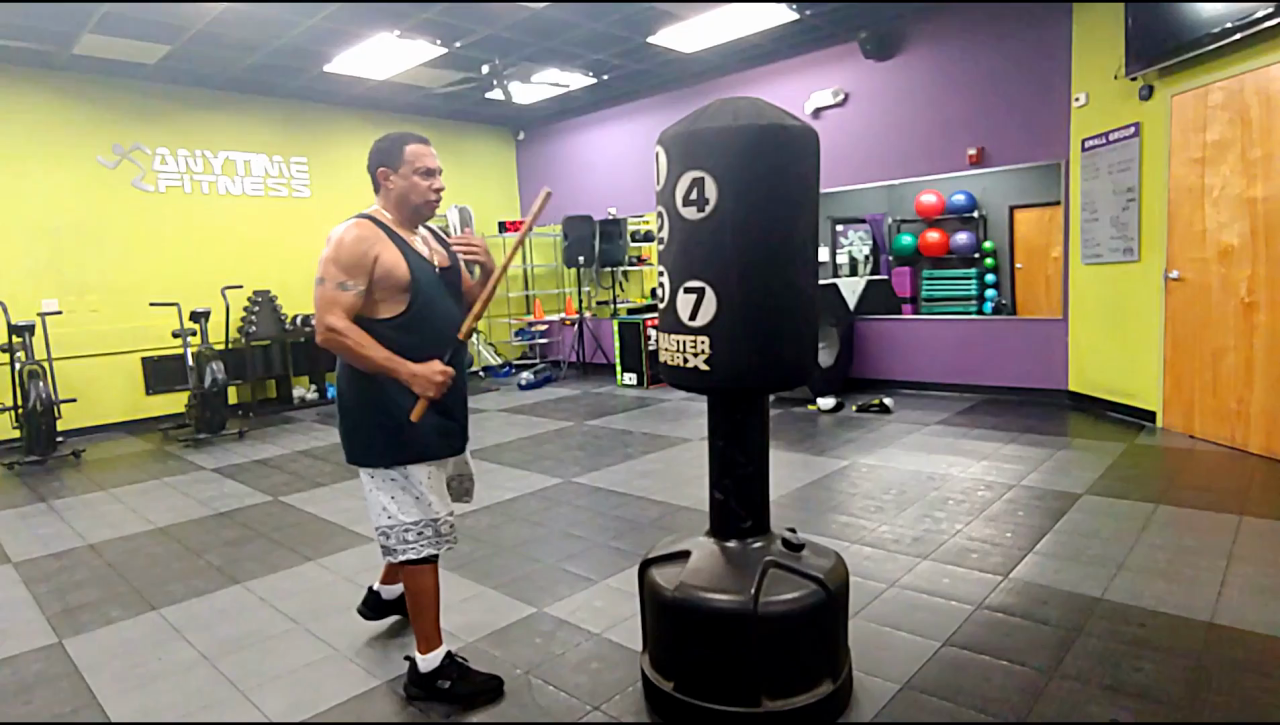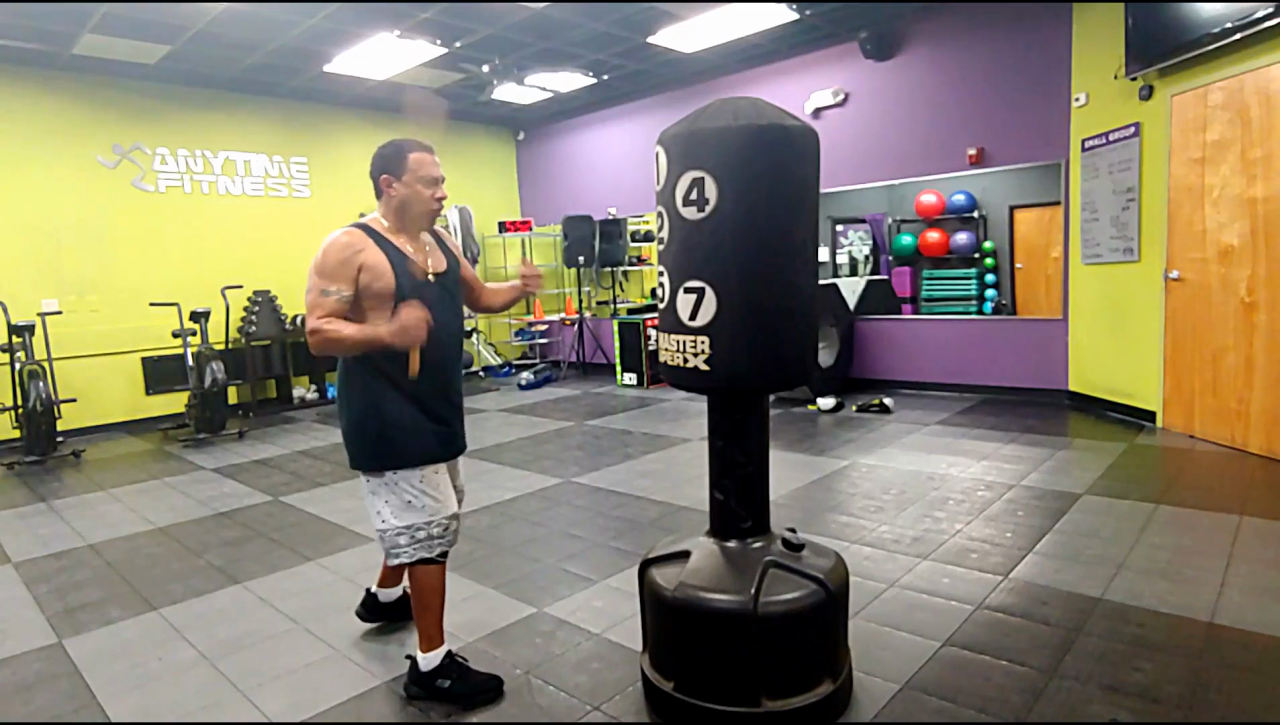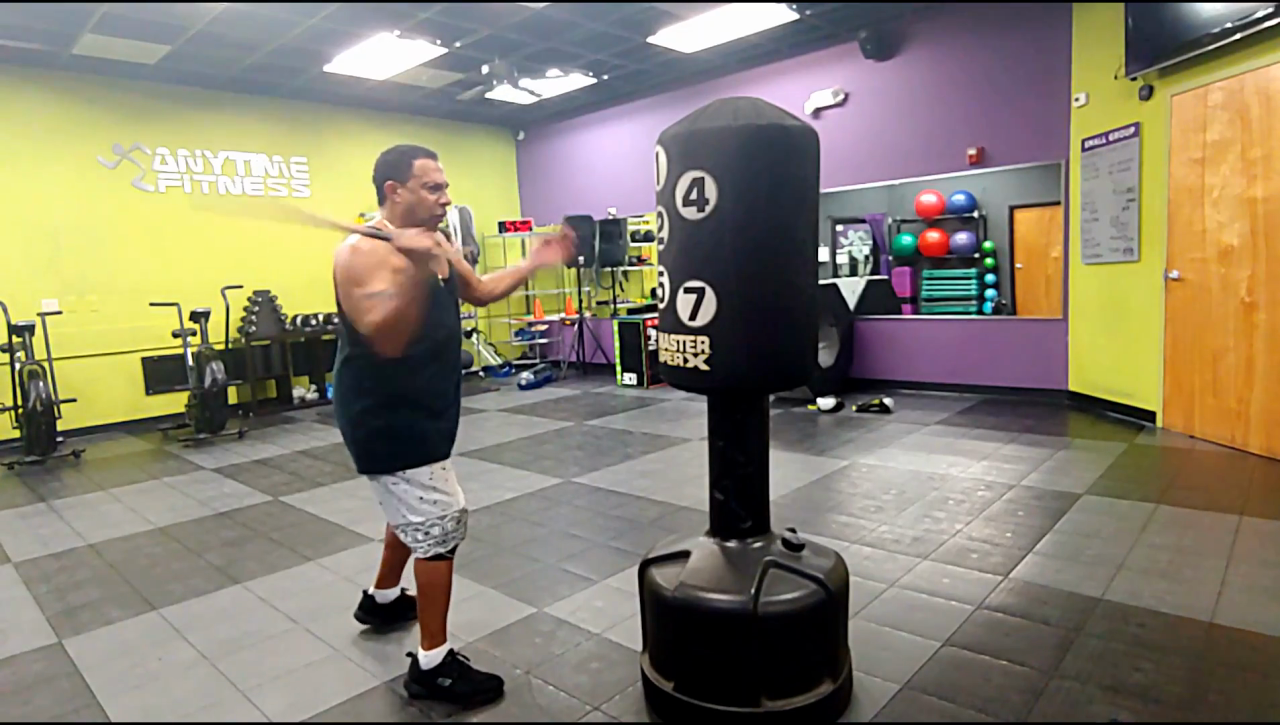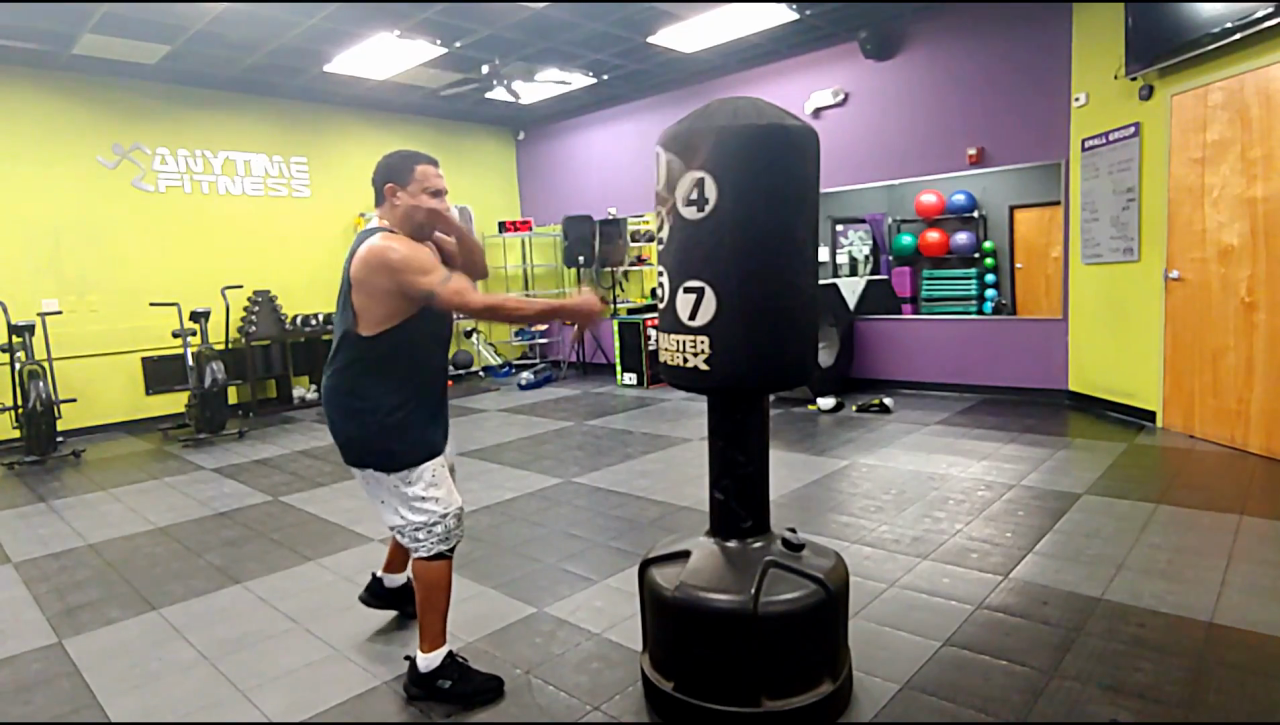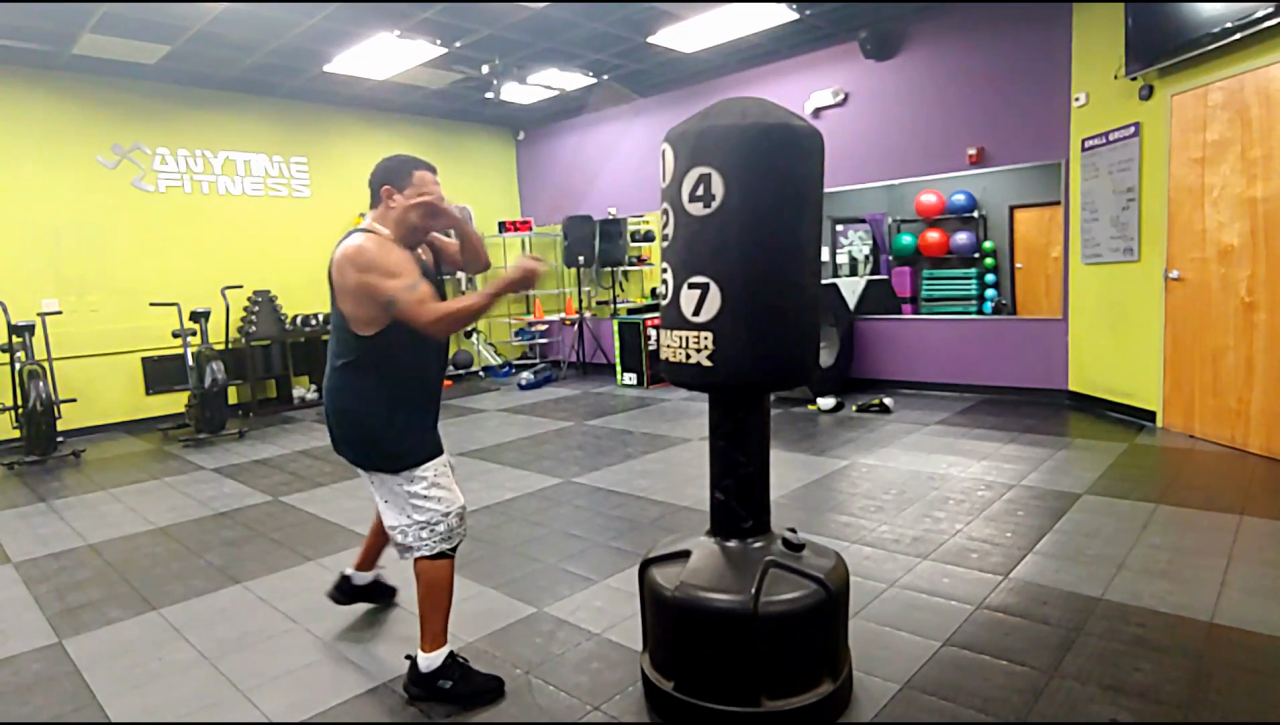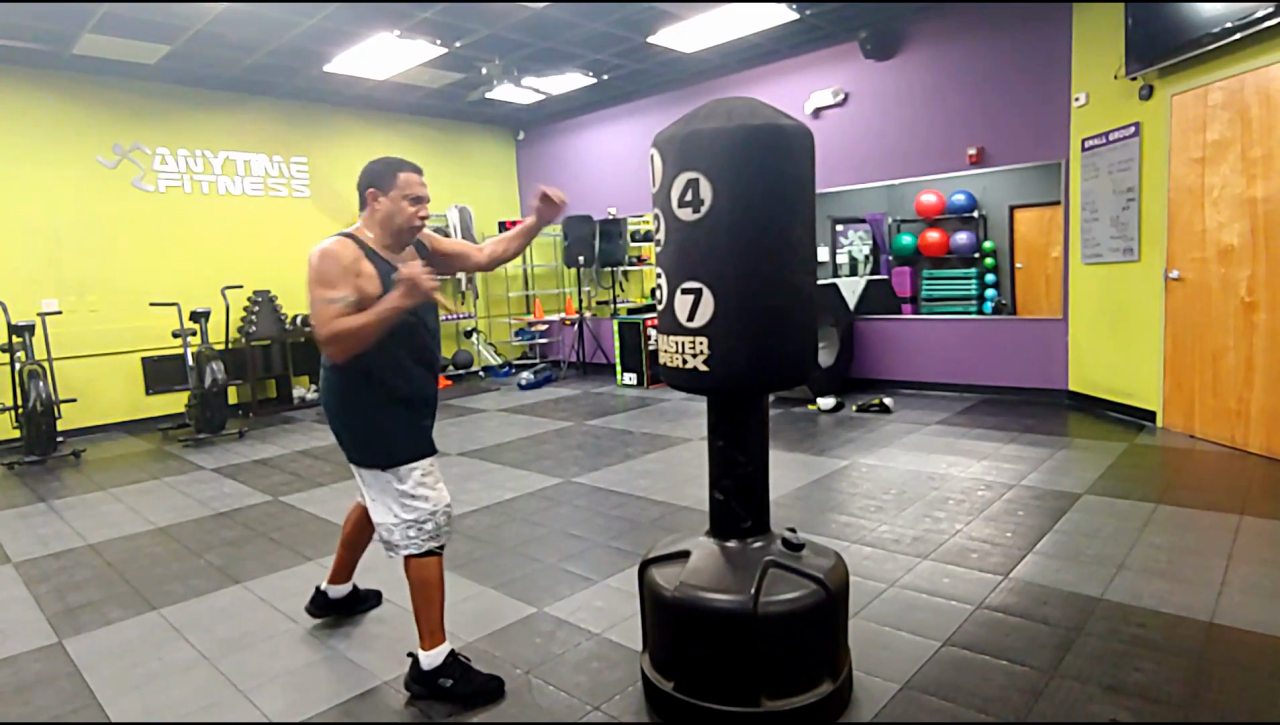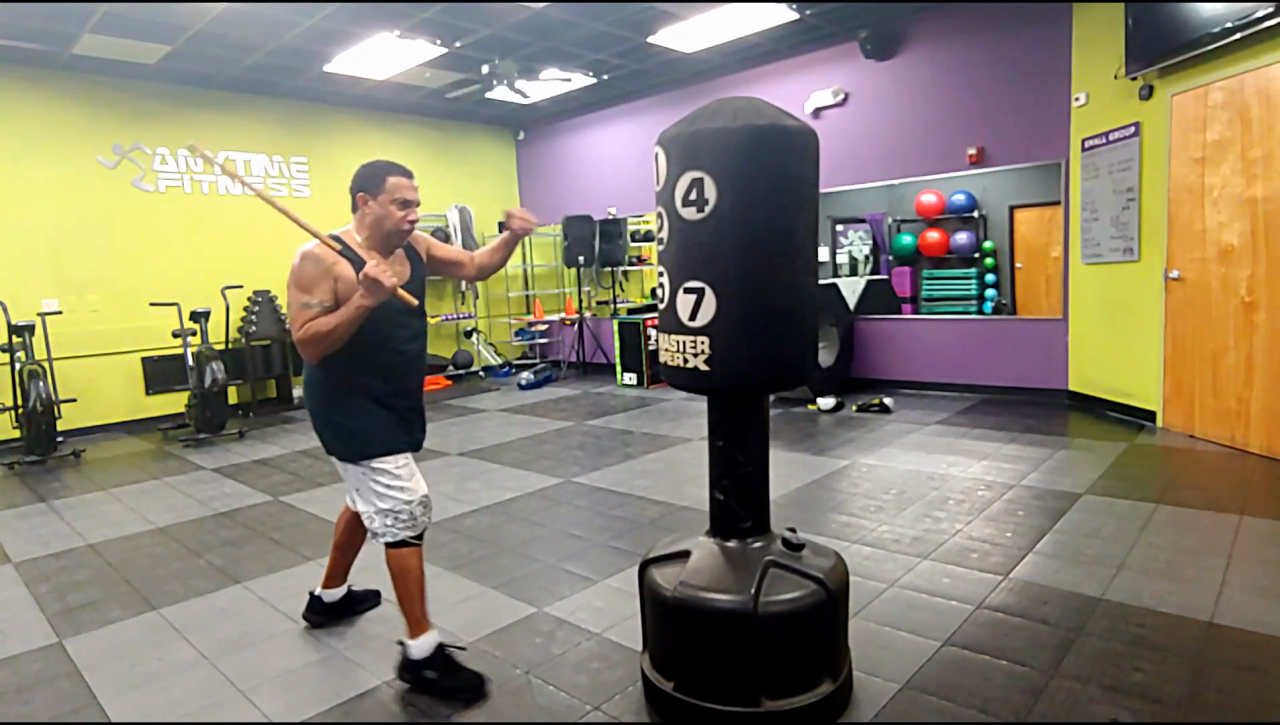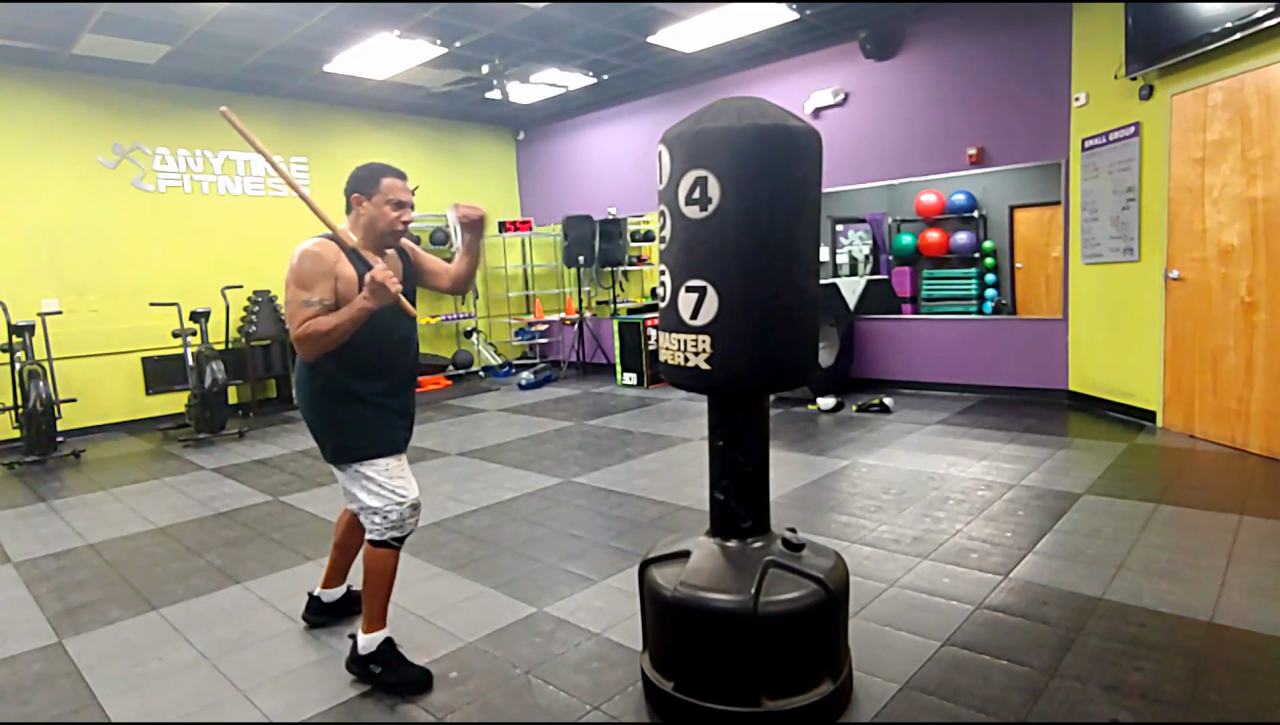
dt=0.1s
person 1, frame 1
left shoulder: (432, 237)
right shoulder: (356, 241)
left elbow: (462, 306)
right elbow: (331, 329)
left wrist: (485, 271)
right wrist: (409, 372)
left hip: (435, 407)
right hip: (387, 412)
left knee: (423, 515)
right knee: (422, 528)
left ankle: (389, 591)
right ankle: (430, 667)
person 1, frame 2
left shoulder: (439, 242)
right shoulder: (349, 248)
left elbow: (480, 299)
right elbow: (318, 333)
left wrist: (520, 287)
right wrist: (387, 335)
left hip: (432, 408)
right hip: (388, 418)
left knee: (423, 516)
right knee: (425, 528)
left ankle: (384, 595)
right ankle: (432, 666)
person 1, frame 3
left shoulder: (428, 243)
right shoulder: (368, 254)
left elbow: (477, 287)
right elbow: (389, 342)
left wrist: (536, 262)
right wrist: (413, 274)
left hip: (417, 410)
right hip: (385, 418)
left knee: (415, 509)
right knee: (438, 521)
left ankle: (382, 597)
right ankle: (432, 664)
person 1, frame 4
left shoulder: (422, 239)
right shoulder: (388, 254)
left elbow: (476, 267)
right elbow: (476, 304)
left wrist: (452, 227)
right wrist: (564, 310)
left hip: (403, 408)
right hip: (375, 417)
left knee: (420, 507)
right knee: (436, 523)
left ankle: (390, 582)
right ankle: (432, 666)
person 1, frame 5
left shoulder: (417, 242)
right shoulder: (365, 251)
left elbow: (473, 260)
right elbow: (436, 322)
left wrist: (452, 219)
right wrist: (508, 282)
left hip: (392, 407)
right hip: (377, 414)
left knee: (404, 501)
right knee: (437, 521)
left ankle: (360, 576)
right ankle: (432, 666)
person 1, frame 6
left shoulder: (417, 245)
right shoulder: (337, 256)
left elbow: (482, 257)
right elbow: (332, 344)
left wrist: (534, 222)
right wrist: (397, 300)
left hip: (398, 406)
right hip: (373, 412)
left knee: (384, 499)
right knee: (424, 521)
left ankle: (334, 591)
right ankle: (432, 664)
person 1, frame 7
left shoulder: (415, 247)
right shoulder: (320, 258)
left elbow: (478, 268)
right elbow: (308, 345)
left wrist: (510, 237)
right wrist: (363, 301)
left hip: (390, 404)
right hip: (351, 407)
left knee: (371, 499)
right knee: (404, 510)
left ankle: (328, 596)
right ankle: (420, 651)
person 1, frame 8
left shoulder: (401, 251)
right shoulder: (318, 256)
left elbow: (455, 282)
right elbow: (305, 343)
left wrist: (472, 235)
right wrist: (365, 303)
left hip: (379, 405)
right hip: (345, 407)
left knee: (367, 501)
right knee: (393, 510)
left ankle: (329, 597)
right ankle: (372, 648)
